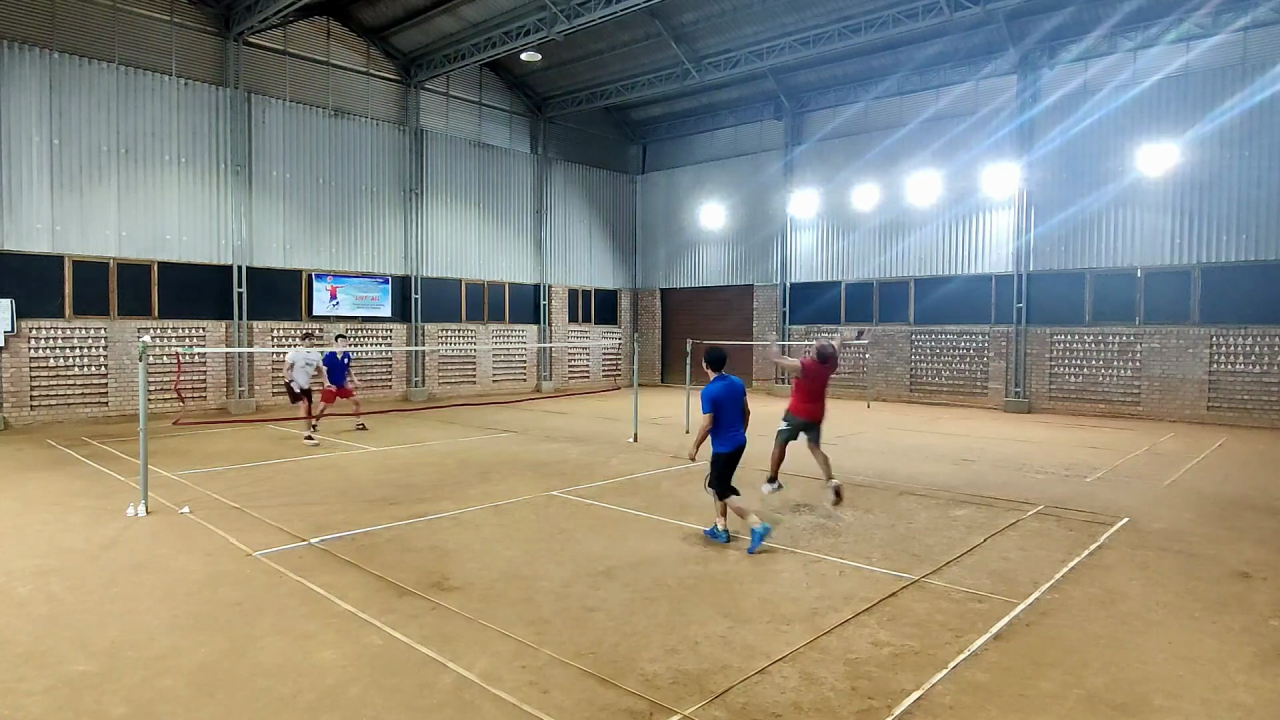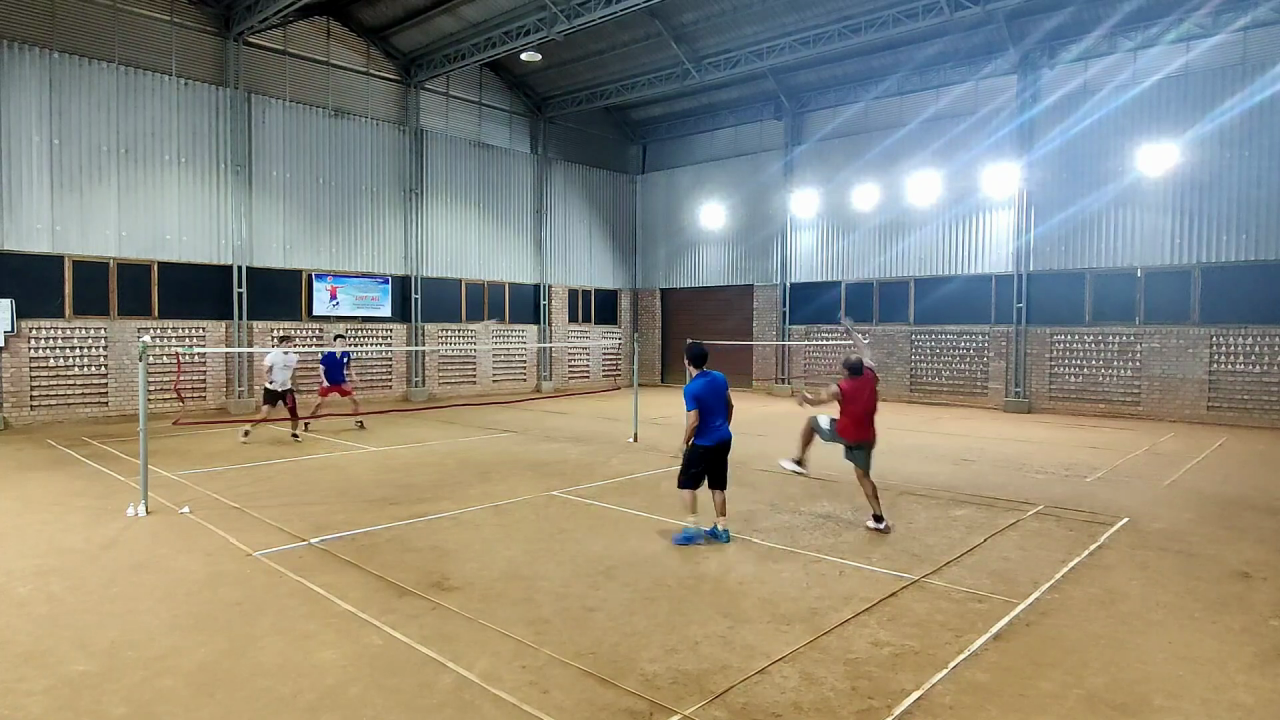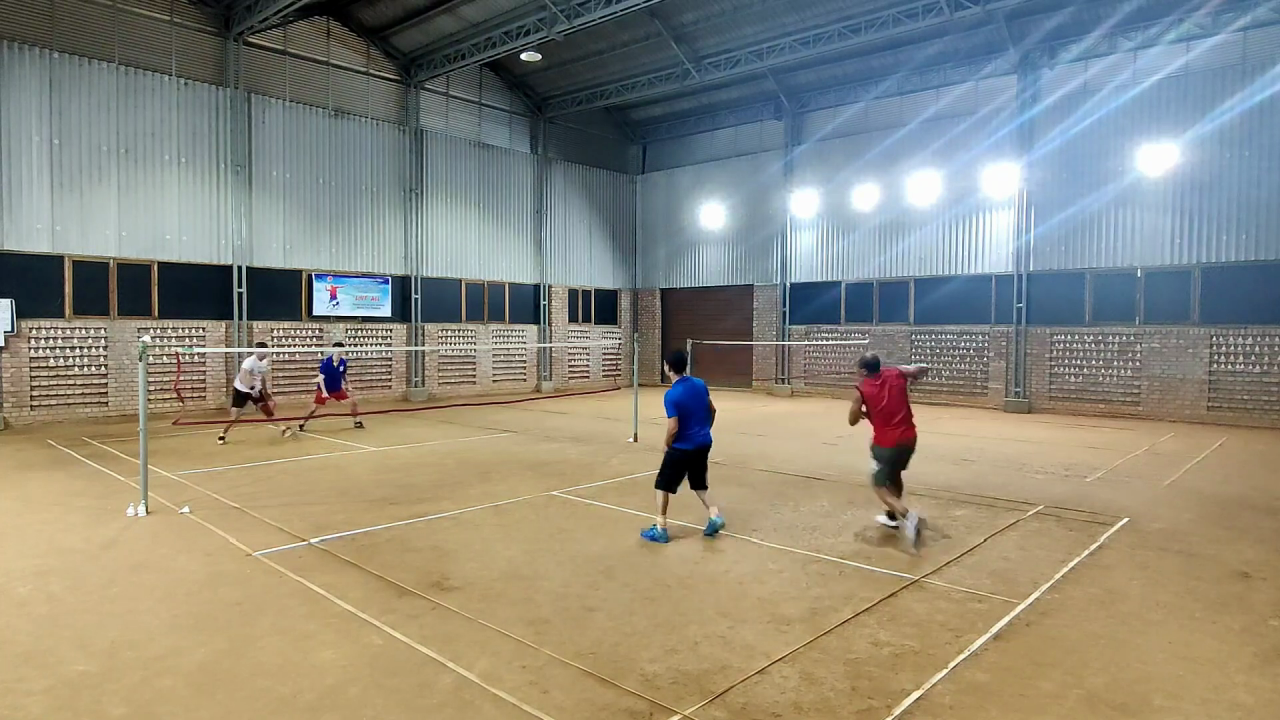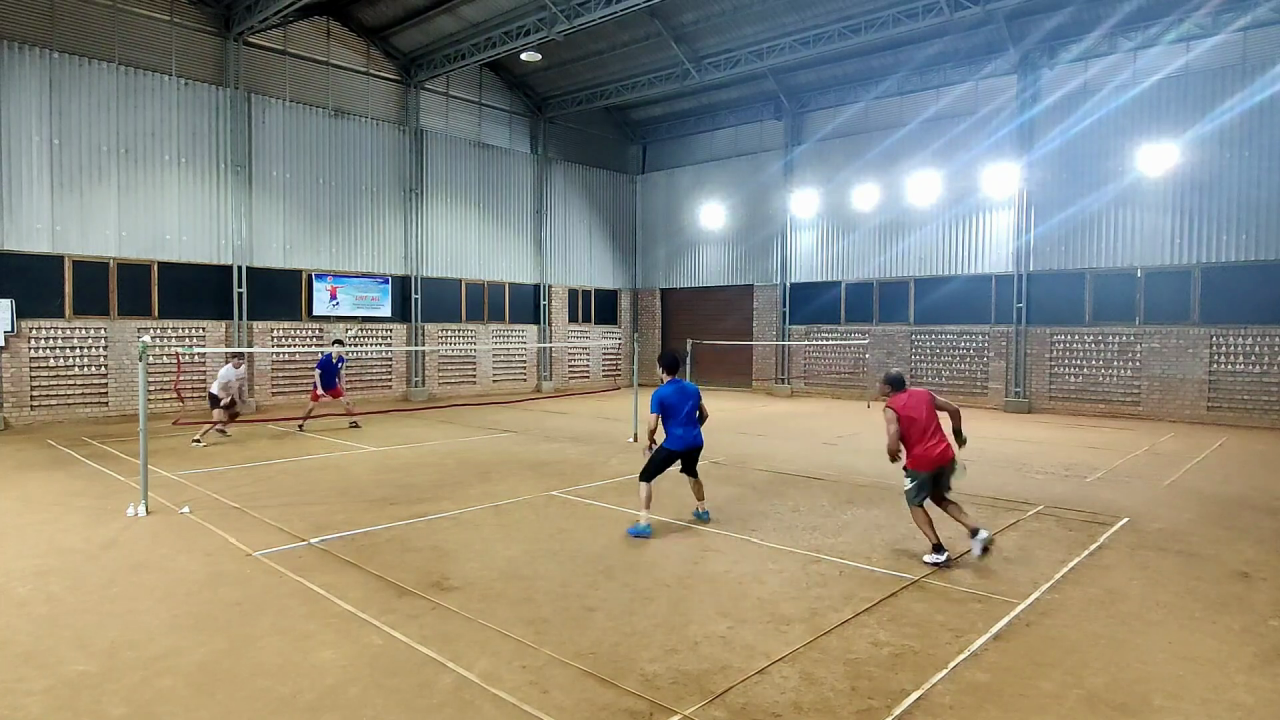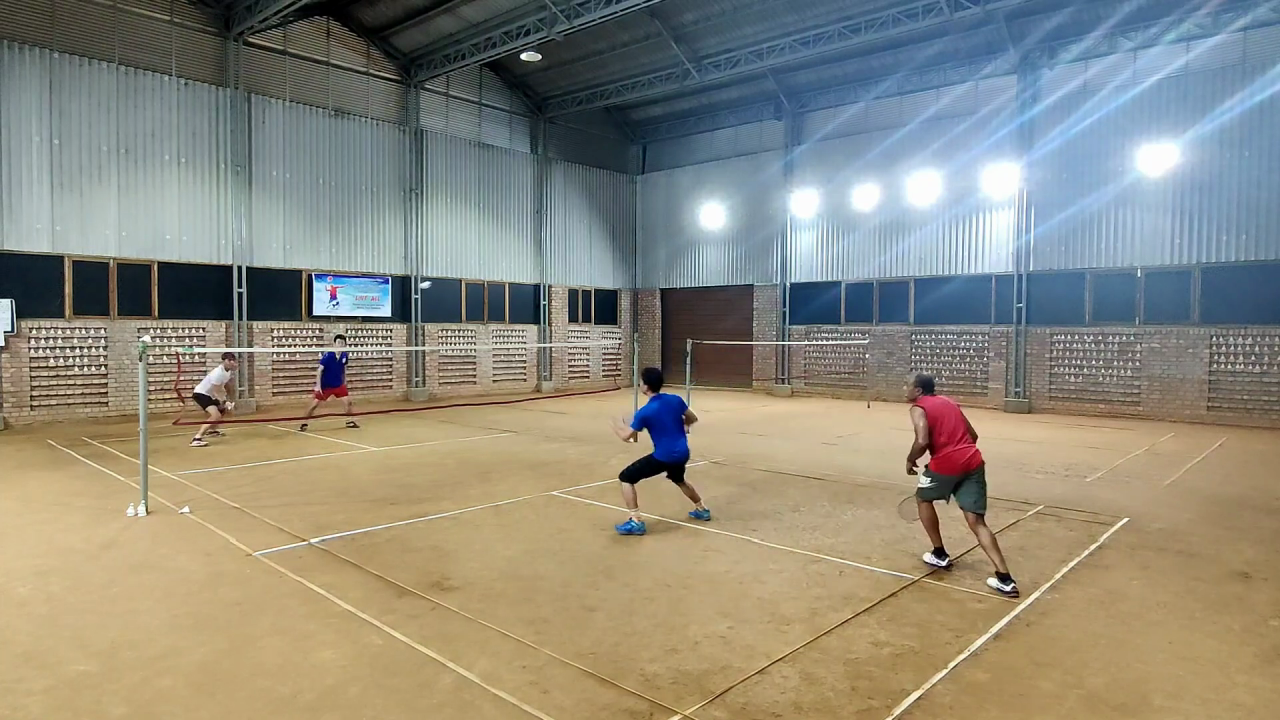
dt=0.2s
person 1, frame 1
left shoulder: (802, 365)
right shoulder: (830, 364)
left elbow: (775, 358)
right elbow: (836, 346)
left wrist: (773, 343)
left hip: (796, 413)
right hip: (816, 414)
left knee: (780, 443)
right knee: (815, 448)
left ankle: (773, 481)
right ankle: (831, 482)
person 1, frame 2
left shoulder: (841, 388)
right shoulder: (870, 376)
left elbow: (815, 401)
right elbow: (864, 353)
left wrist: (804, 397)
right wrist: (857, 337)
left hip: (846, 433)
right hip: (867, 437)
left knee: (811, 424)
right knee: (863, 476)
left ankle: (799, 462)
right ankle: (879, 519)
person 1, frame 3
left shoulder: (861, 390)
right shoulder: (896, 373)
left elbow: (852, 421)
right elbow: (922, 369)
left wrist: (862, 412)
right wrist: (910, 374)
left hip: (886, 442)
right hip: (908, 438)
left knee: (882, 486)
right knee: (893, 474)
left ankle: (907, 516)
right ankle: (892, 516)
person 1, frame 4
left shoulder: (891, 408)
right shoulder: (924, 394)
left elbow: (894, 441)
right elbow: (954, 410)
left wrist: (892, 454)
right wrist: (958, 434)
left hip: (920, 461)
right hip: (945, 455)
left knee: (915, 506)
right knee: (940, 498)
left ankle: (938, 551)
right ankle: (977, 532)
person 1, frame 5
left shoulder: (918, 408)
right shoulder: (949, 403)
left elbow: (922, 441)
right elbow: (972, 435)
left wrist: (910, 460)
left hip: (945, 465)
right hip: (974, 462)
left knee: (922, 499)
right knee: (977, 522)
left ankle: (939, 554)
right ankle: (1005, 580)
person 2, frame 1
left shoulder: (709, 392)
right shoulder: (737, 383)
left elbow: (707, 425)
right elbow: (746, 412)
left wrist: (695, 447)
left hip: (723, 448)
right hip: (738, 443)
left knee: (725, 492)
right knee: (715, 484)
left ankle: (757, 526)
right ankle: (720, 528)
person 2, frame 2
left shoulder: (692, 388)
right shoulder: (720, 378)
left elbow: (693, 422)
right elbow: (730, 406)
left wrist: (685, 443)
left hip: (704, 443)
right hip: (723, 439)
left knee: (686, 483)
right knee: (718, 484)
left ankle: (692, 528)
right ankle: (721, 528)
person 2, frame 3
left shoulder: (672, 395)
right shoulder: (700, 384)
left elbow: (672, 429)
right elbow: (712, 410)
left wrist: (667, 444)
left hip: (683, 446)
right hip: (704, 442)
left knee: (662, 484)
right knee: (699, 484)
left ankle: (660, 528)
right ankle: (714, 516)
person 2, frame 4
left shoulder: (659, 394)
right shoulder: (692, 388)
left elbow: (652, 426)
right elbow: (705, 415)
left wrist: (650, 441)
left hip: (673, 446)
right hip: (696, 443)
left knee: (645, 478)
right knee: (691, 472)
left ankle: (644, 523)
right ankle: (702, 510)
person 2, frame 5
left shoulder: (645, 412)
right shoulder: (675, 400)
left elbow: (626, 436)
right elbow: (693, 418)
left wrist: (618, 427)
left hip: (662, 457)
right hip: (682, 454)
left knee: (625, 479)
right knee: (679, 480)
left ankle: (636, 521)
right ankle: (700, 509)
